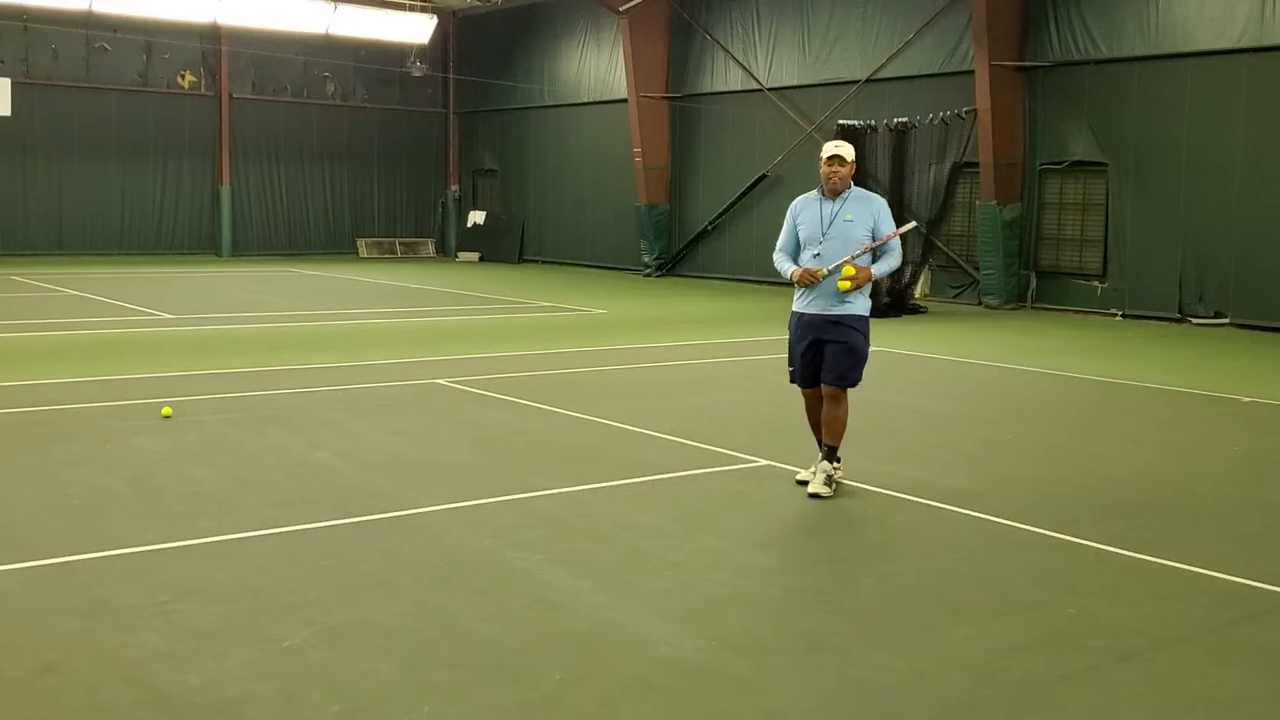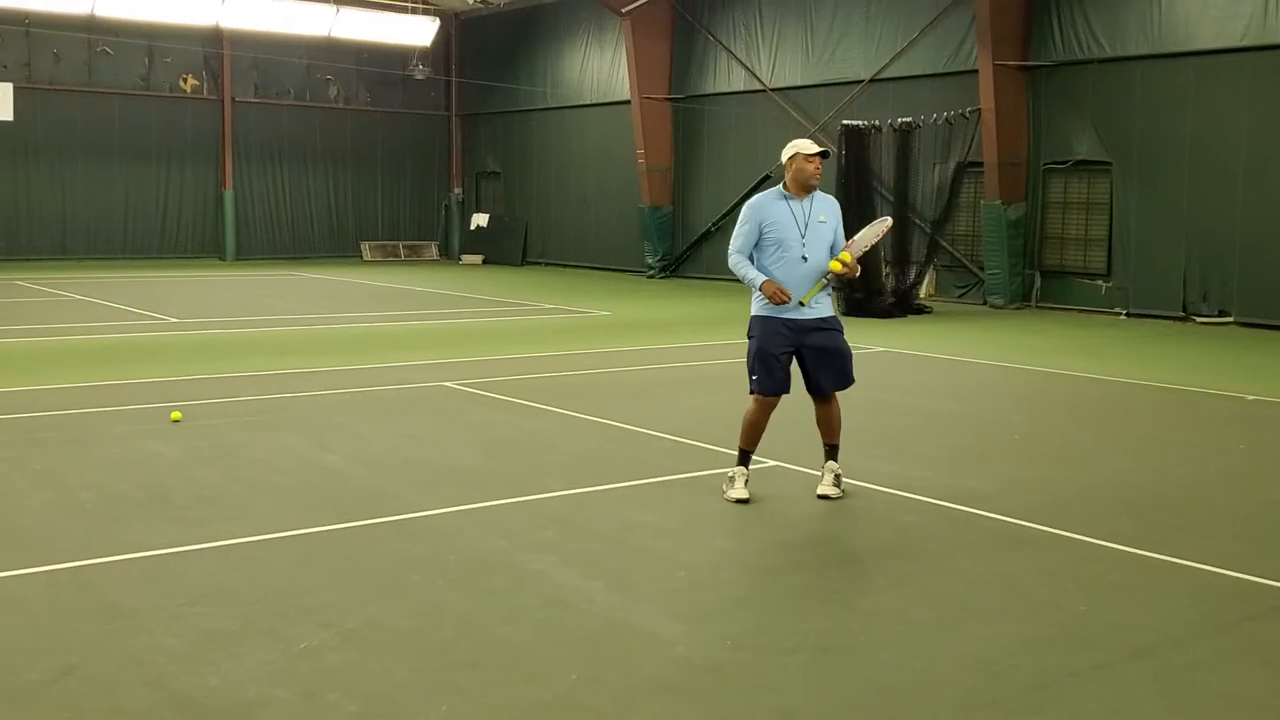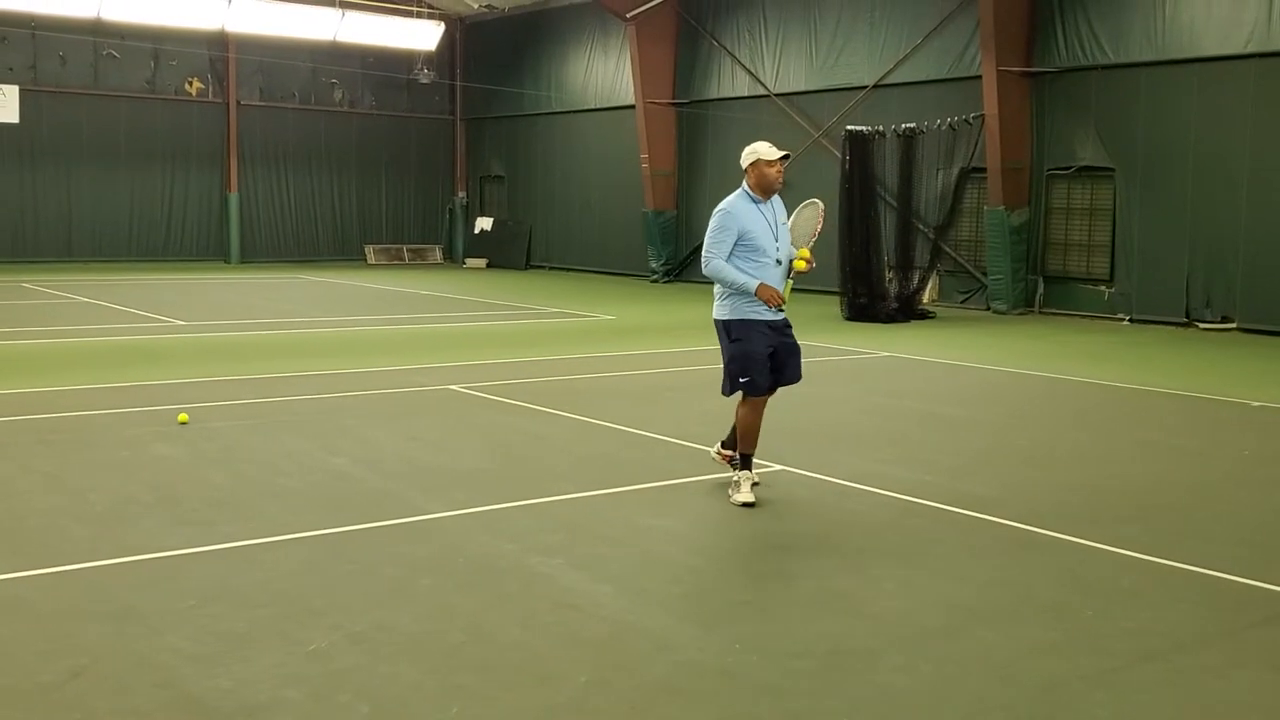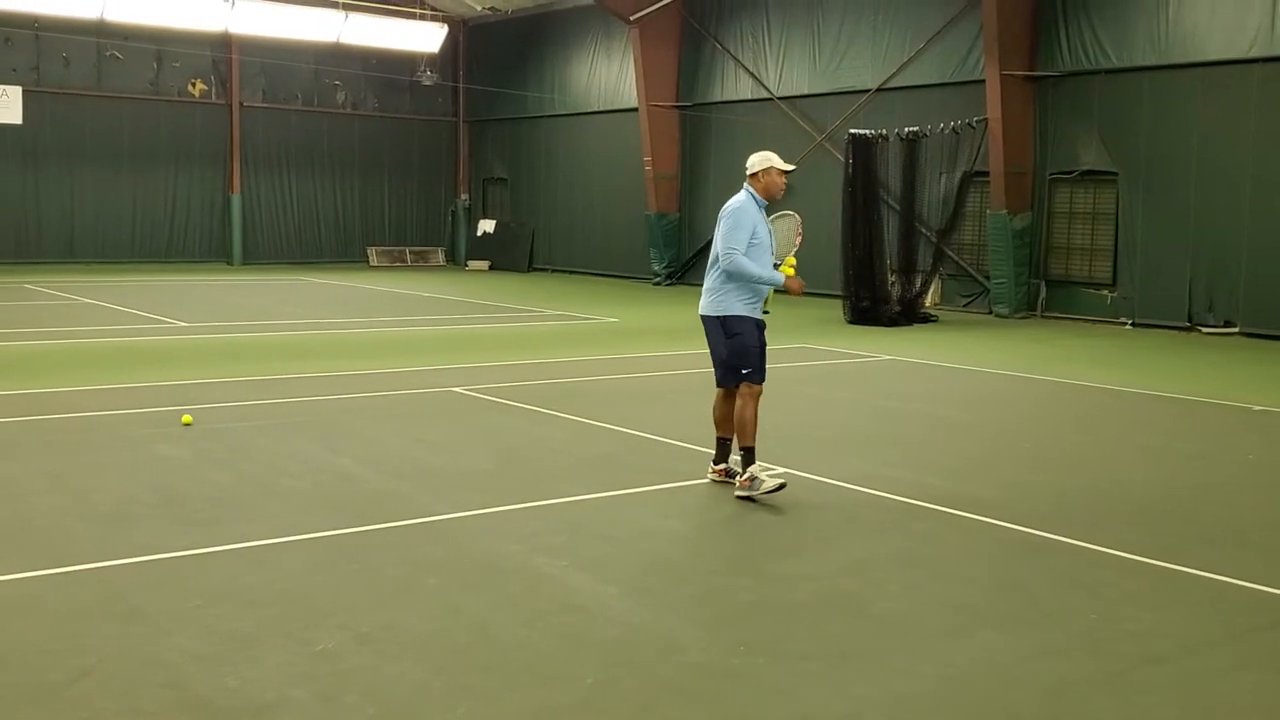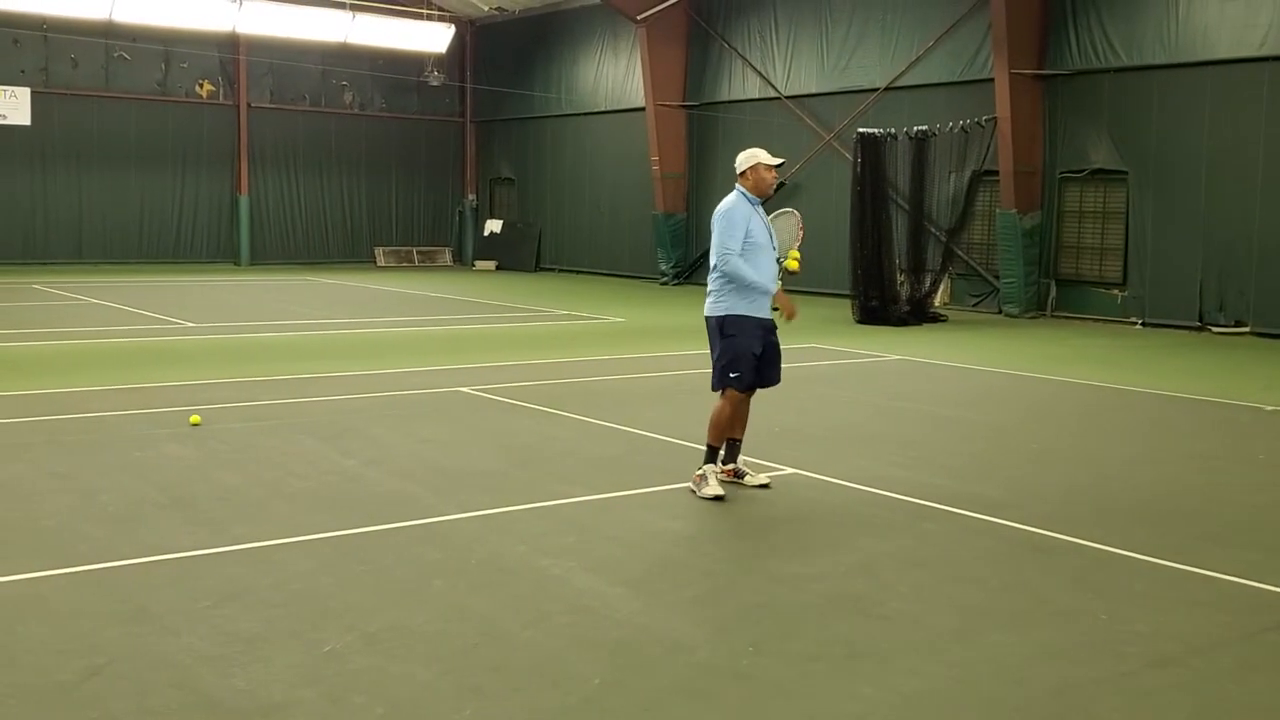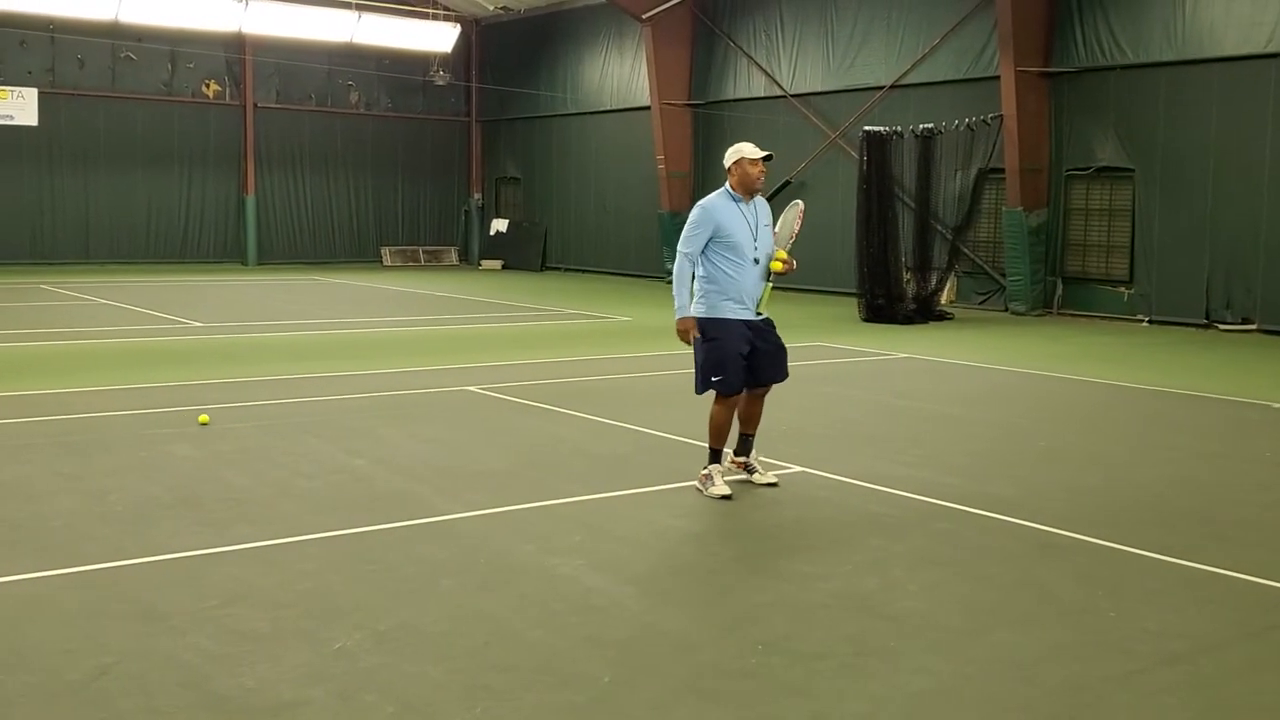
dt=0.7s
person 1, frame 1
left shoulder: (873, 205)
right shoulder: (800, 206)
left elbow: (893, 254)
right elbow: (781, 252)
left wrist: (870, 272)
right wrist: (793, 272)
left hip: (847, 315)
right hip: (805, 312)
left knee: (834, 390)
right knee: (810, 390)
left ankle: (827, 465)
right ankle: (828, 458)
person 1, frame 2
left shoulder: (830, 205)
right shoulder: (759, 206)
left elbow: (839, 251)
right elbow: (736, 256)
left wrist: (848, 266)
right wrist: (762, 283)
left hip: (819, 317)
right hip: (772, 318)
left knee: (826, 394)
right knee: (765, 397)
left ankle: (831, 465)
right ankle: (741, 469)
person 1, frame 3
left shoulder: (776, 204)
right shoulder: (730, 211)
right elbow: (710, 263)
left wrist: (798, 258)
right wrist: (755, 287)
left hip: (774, 316)
right hip: (742, 318)
left knee: (766, 390)
right knee: (754, 395)
left ankle: (730, 447)
right ankle: (743, 473)
person 1, frame 4
left shoulder: (755, 209)
right shoulder: (741, 208)
right elbow: (730, 260)
left wrist: (777, 273)
right wrist: (780, 280)
left hip: (742, 312)
right hip: (728, 313)
left knee: (731, 387)
right knee: (749, 388)
left ankle: (720, 464)
right ankle: (749, 474)
person 1, frame 5
left shoulder: (754, 209)
right shoulder: (732, 209)
right elbow: (727, 262)
left wrist: (775, 283)
right wrist: (774, 291)
left hip: (756, 315)
right hip: (733, 316)
left knee: (746, 390)
right knee: (733, 392)
left ankle: (730, 464)
right ankle: (706, 469)
person 1, frame 6
left shoulder: (763, 207)
right shoulder: (710, 208)
right elbow: (683, 258)
left wrist: (781, 264)
right wrist: (684, 312)
left hip: (757, 316)
right hip: (719, 318)
left knee: (759, 387)
right knee: (728, 393)
left ankle: (742, 455)
right ankle: (711, 469)
